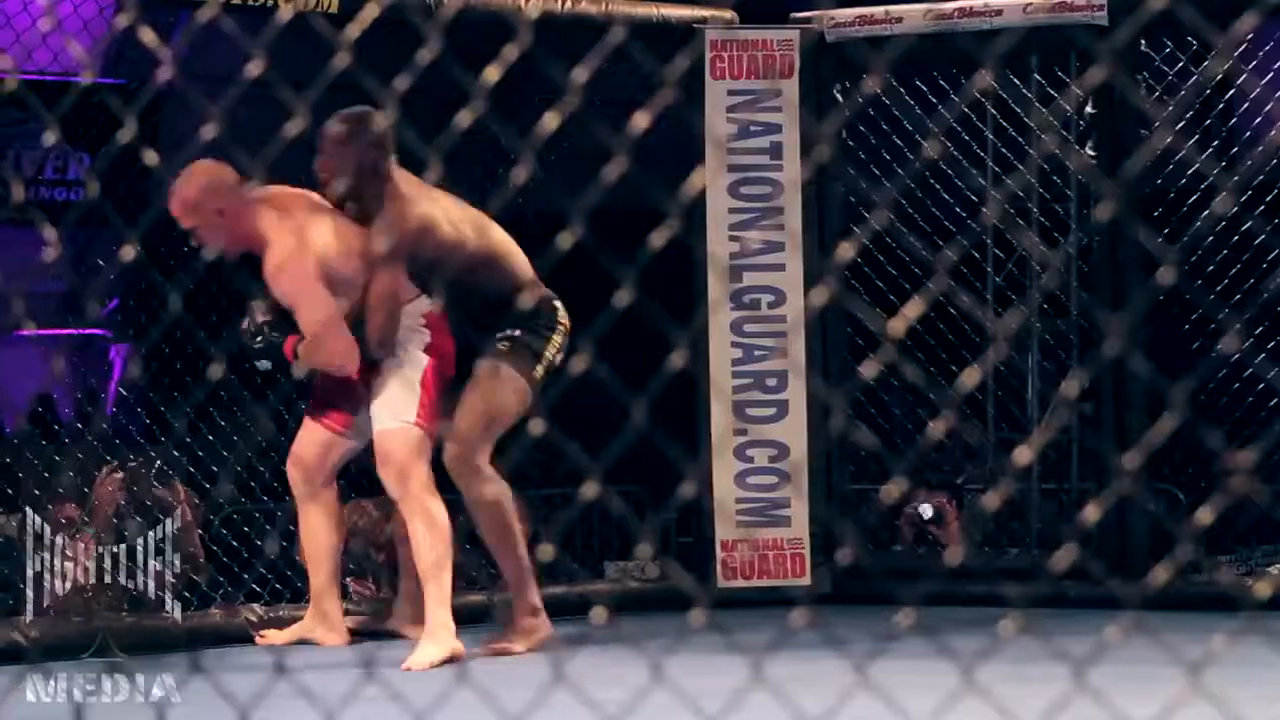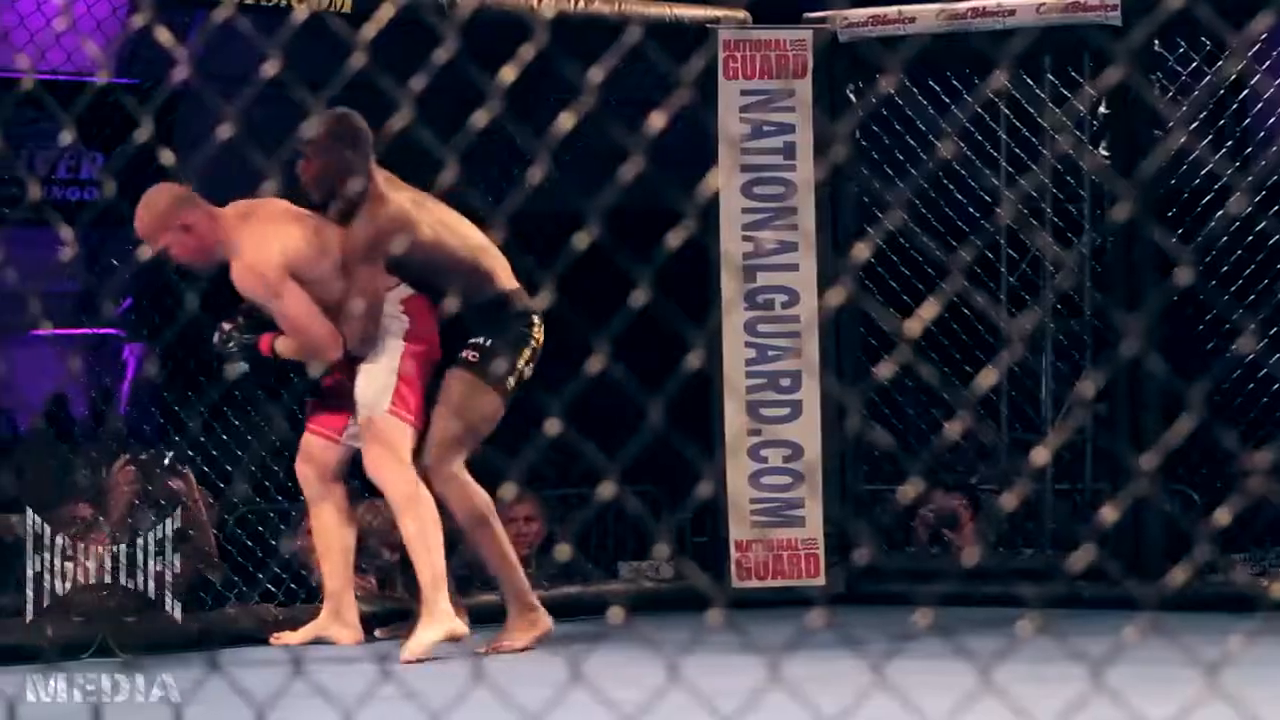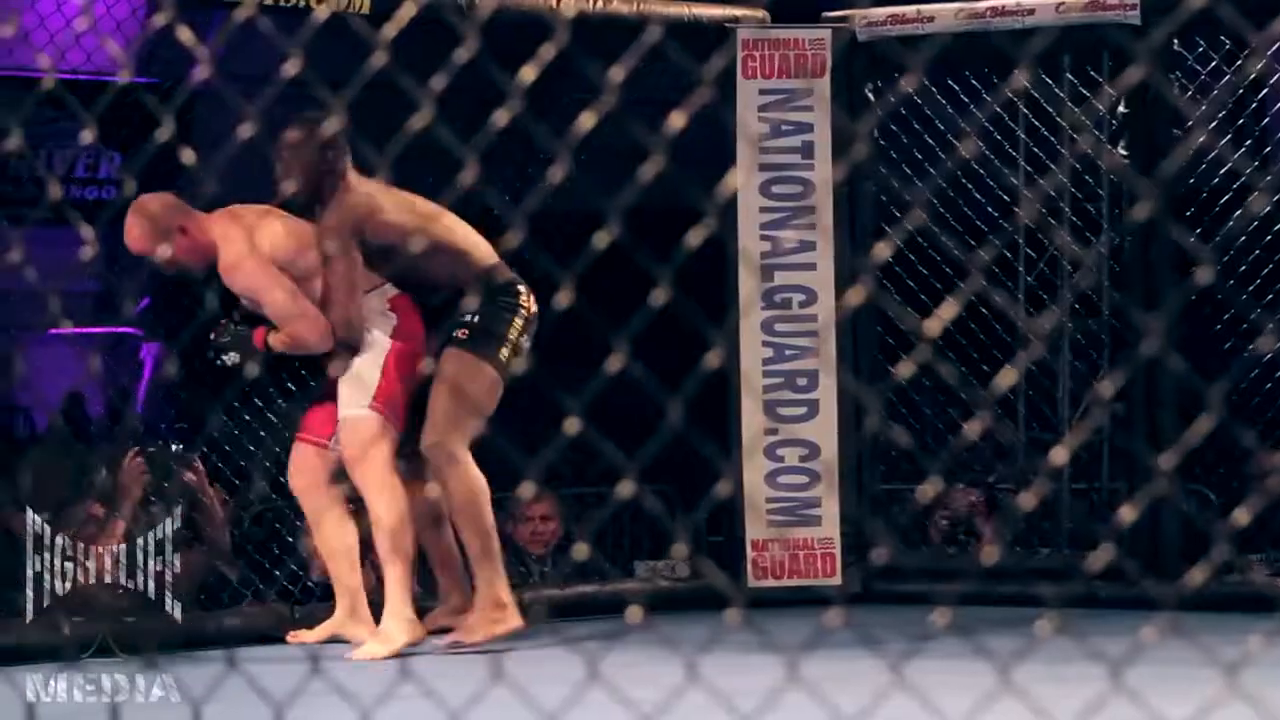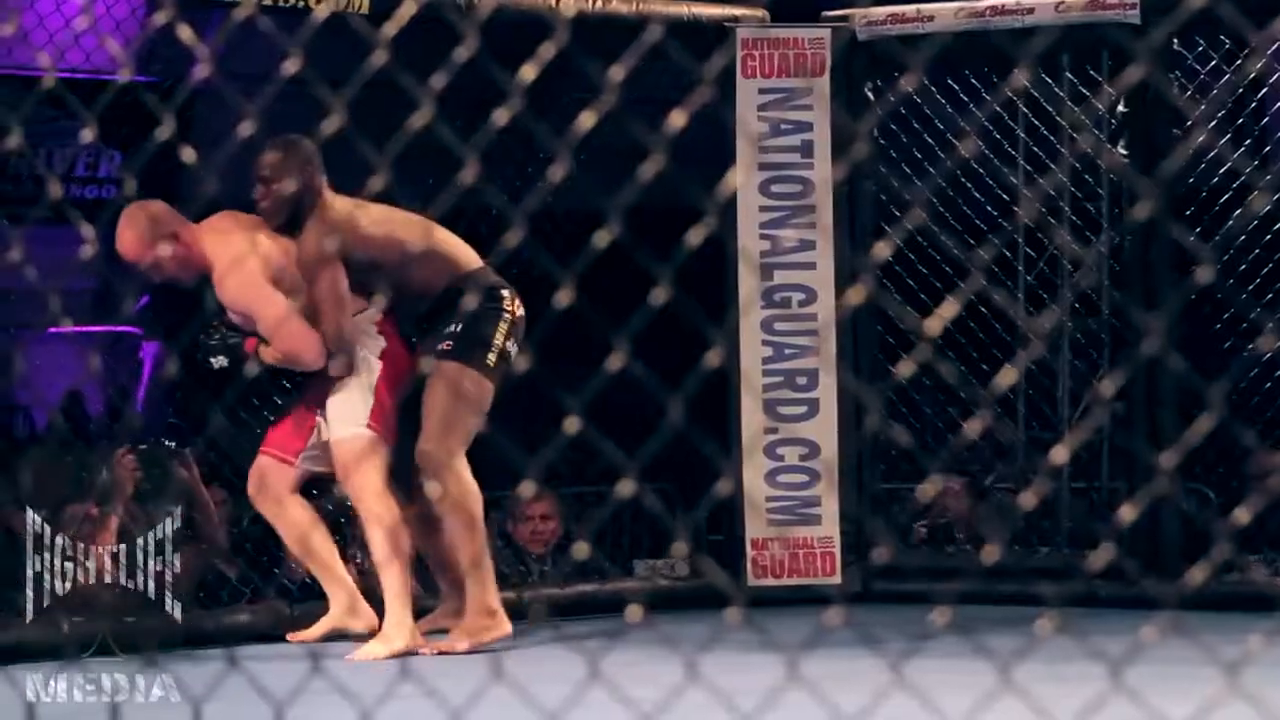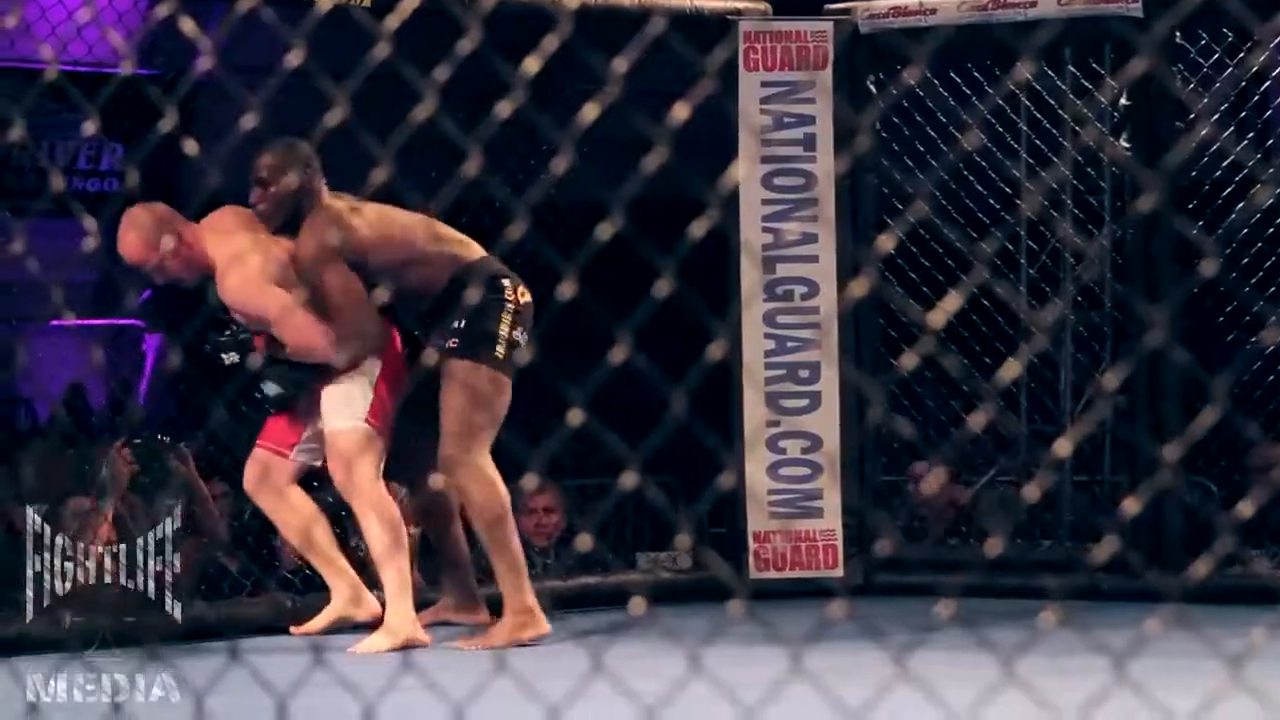
dt=0.2s
person 1, frame 1
left shoulder: (395, 222)
right shoulder: (374, 199)
left elbow: (378, 338)
left hip: (525, 320)
right hip: (478, 321)
left knee: (462, 453)
left ankle: (528, 614)
person 1, frame 2
left shoulder: (372, 224)
right shoulder: (368, 195)
left hip: (502, 325)
right hip: (470, 322)
left knee: (437, 462)
right knee: (408, 455)
left ankle: (525, 610)
person 1, frame 3
left shoulder: (342, 214)
right shoulder: (354, 196)
left elbow: (345, 326)
left hip: (494, 305)
right hip: (469, 307)
left knee: (442, 446)
right knee: (432, 447)
left ankle: (495, 601)
person 1, frame 4
left shoulder: (320, 232)
right shoulder: (333, 214)
left elbow: (334, 339)
left hip: (480, 309)
right hip: (457, 312)
left knee: (436, 454)
left ankle: (485, 611)
right ankle: (454, 601)
person 1, frame 5
left shoulder: (316, 237)
right shoulder: (333, 215)
left hip: (487, 299)
right hip: (458, 307)
left knee: (459, 455)
right knee: (411, 444)
left ankle: (522, 611)
right ankle: (460, 594)
person 2, frame 1
left shoulder: (284, 264)
right shoulder: (272, 201)
left elbow: (342, 357)
left wrist: (285, 347)
left hip: (406, 333)
left knee: (403, 475)
right knee: (305, 468)
left ankle: (441, 629)
right ankle: (325, 617)
person 2, frame 2
left shoulder: (248, 261)
right shoulder: (243, 214)
left elbow: (324, 342)
left wrist: (262, 346)
left hip: (393, 323)
right hip: (363, 327)
left knee: (384, 461)
right knee: (313, 467)
left ankle: (438, 611)
right ankle: (338, 615)
person 2, frame 3
left shoulder: (236, 259)
right shoulder: (231, 220)
left elbow: (316, 334)
left wrist: (256, 341)
left hip: (380, 321)
left knee: (363, 457)
right knee: (307, 474)
left ankle: (401, 618)
right ankle: (353, 615)
person 2, frame 4
left shoulder: (232, 272)
right shoulder: (222, 226)
left elbow: (308, 351)
left wrist: (248, 349)
left hip: (362, 345)
right hip: (336, 354)
left knee: (358, 473)
right knee: (265, 484)
left ankle: (400, 626)
right ankle: (348, 605)
person 2, frame 5
left shoulder: (237, 275)
right shoulder: (222, 221)
left elbow: (323, 345)
left wrist: (263, 346)
left hip: (356, 349)
right hip: (332, 351)
left knee: (351, 472)
right knee: (262, 478)
left ankle: (402, 619)
right ankle: (350, 594)
